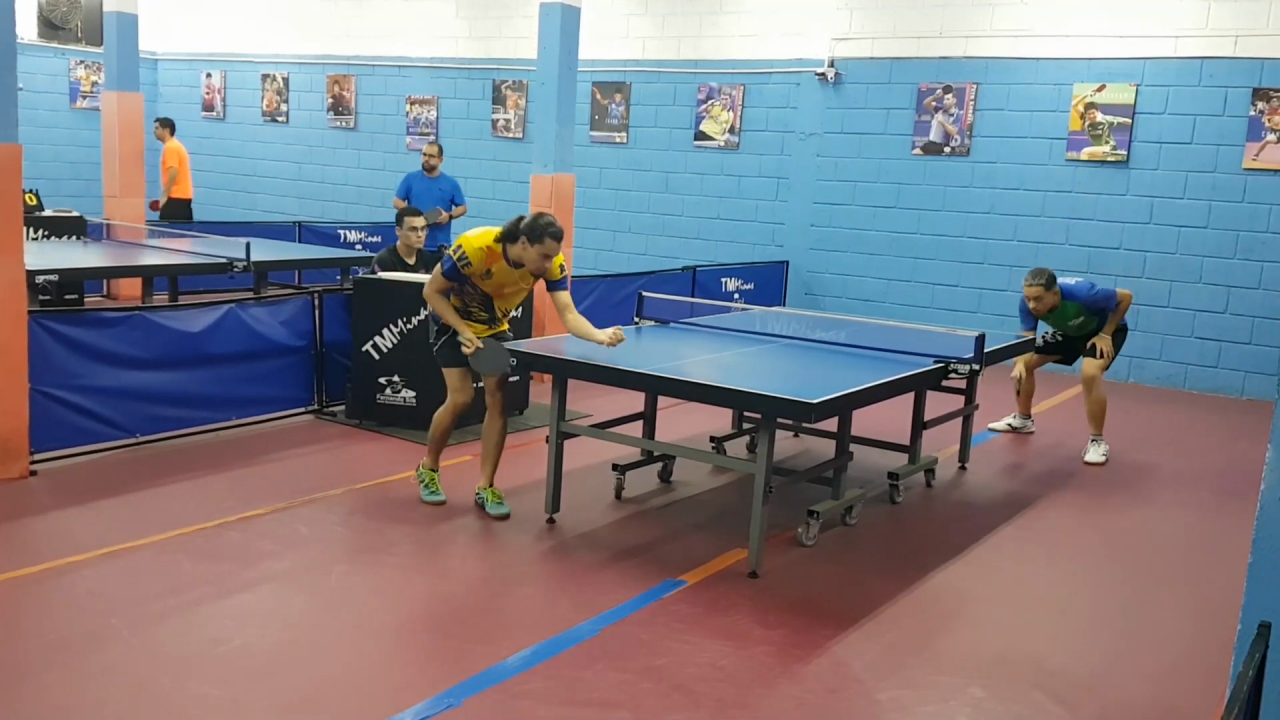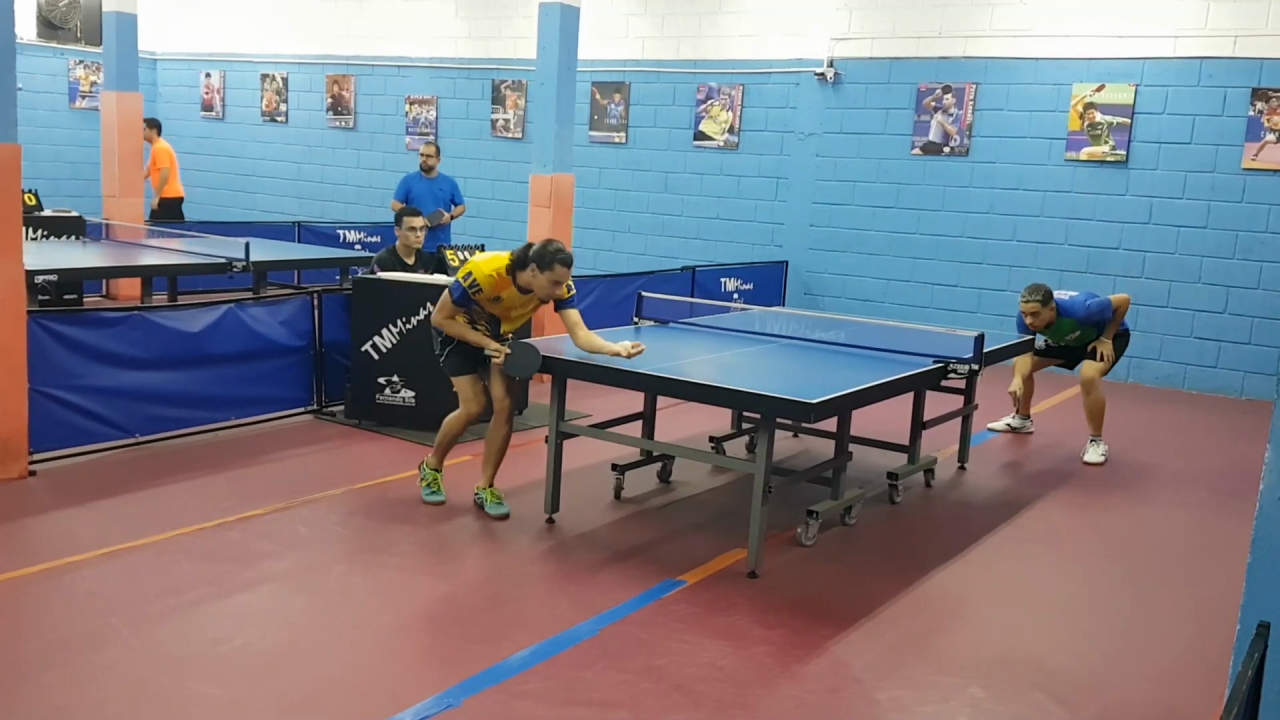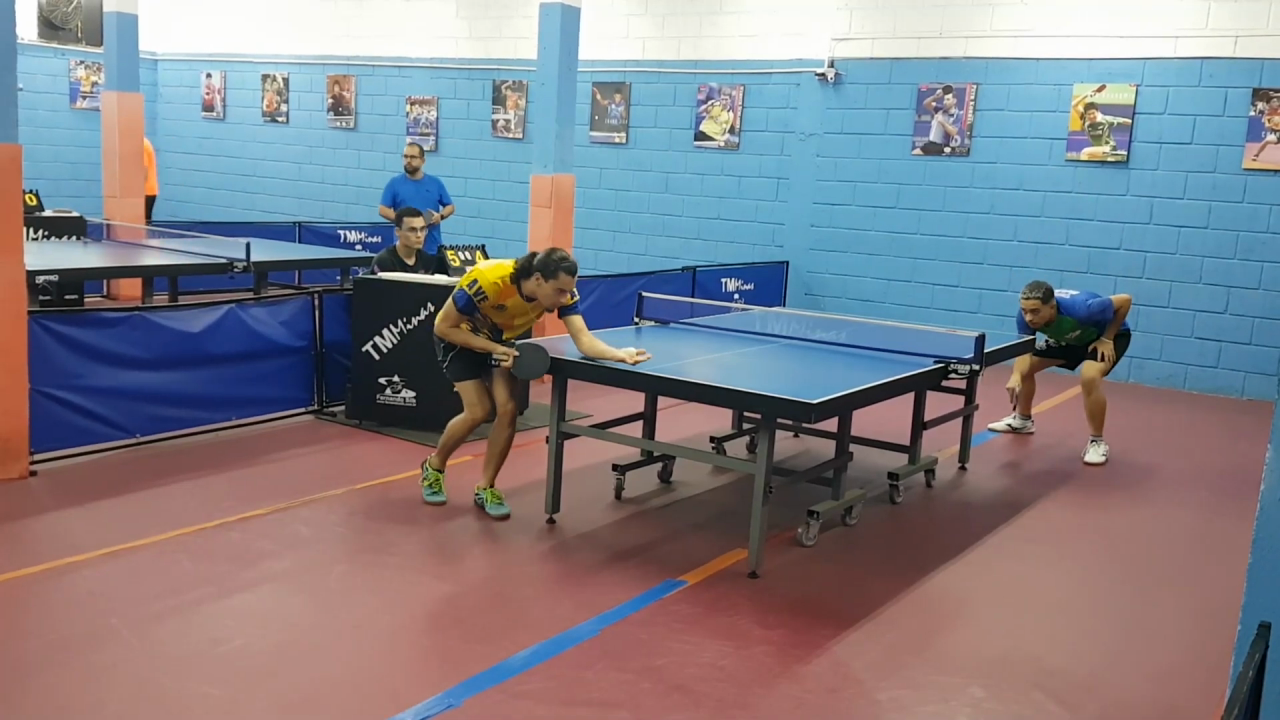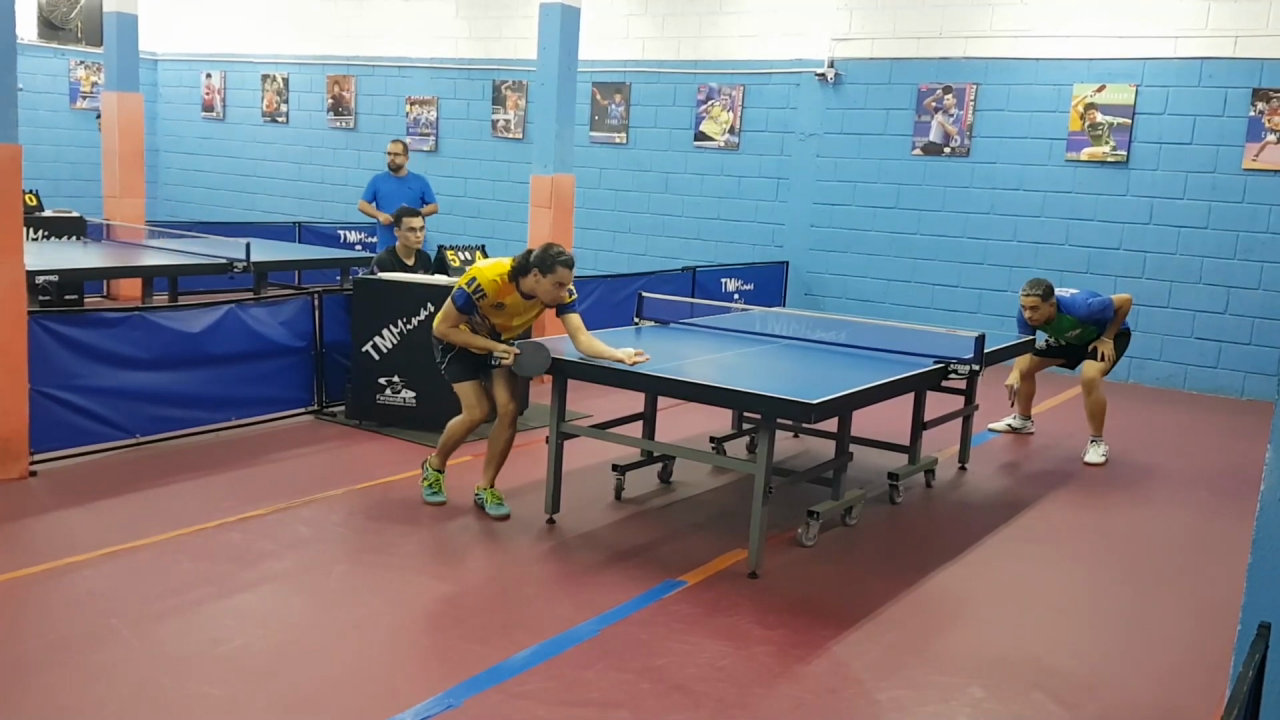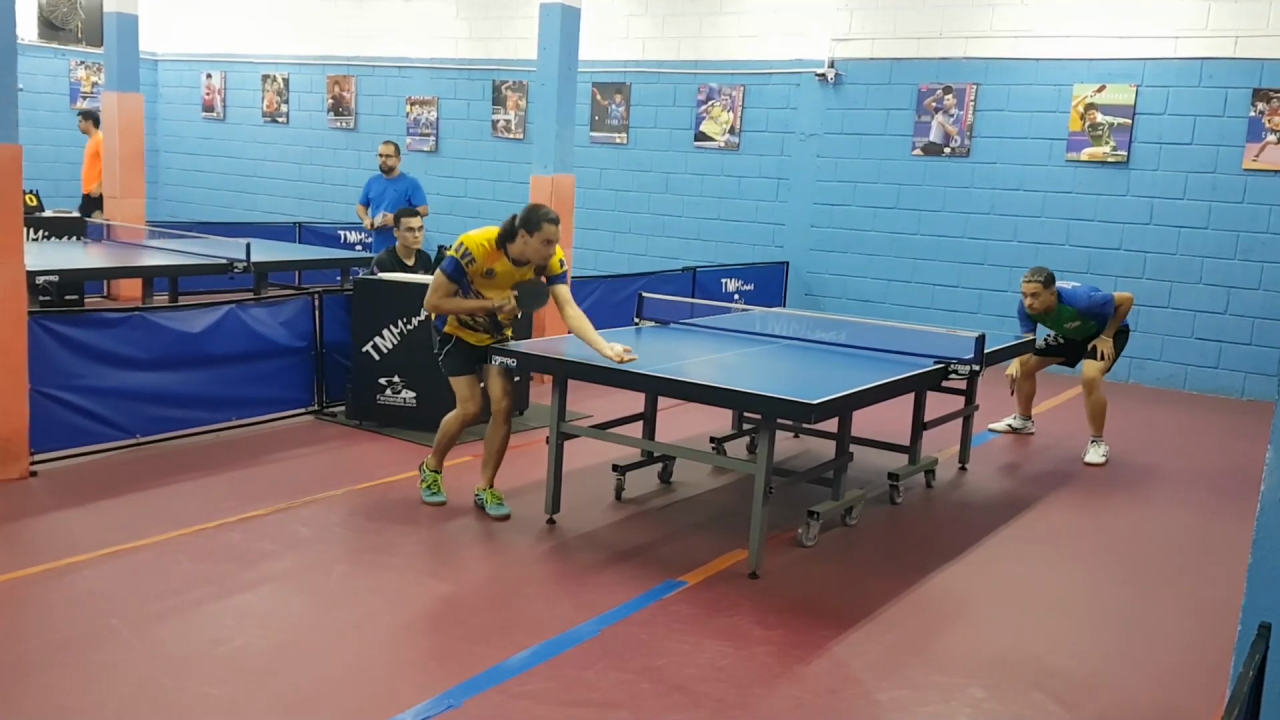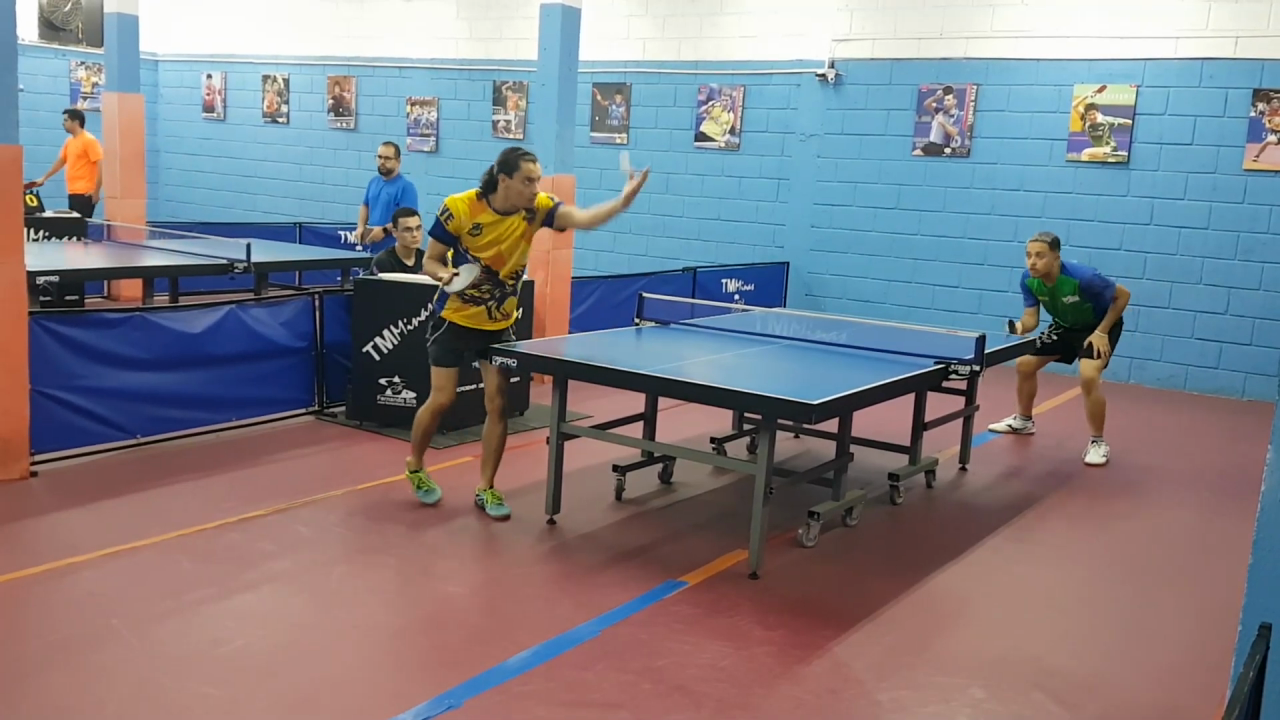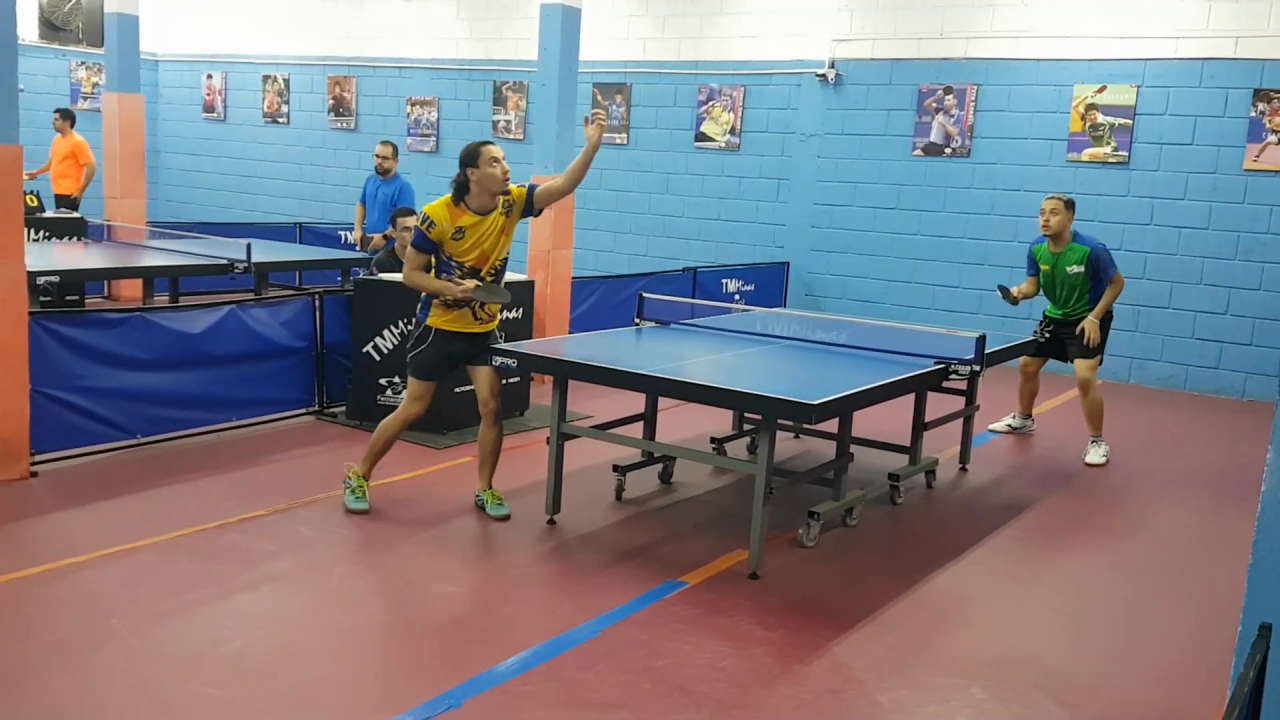
dt=0.3s
person 1, frame 1
left shoulder: (551, 262)
right shoulder: (474, 247)
left elbow: (568, 315)
right elbow: (431, 291)
left wrist: (600, 336)
right wrist: (463, 331)
left hip: (494, 327)
right hip: (453, 322)
left knee: (497, 399)
right knee: (460, 398)
left ankle: (486, 486)
right ankle: (428, 468)
person 1, frame 2
left shoulder: (558, 283)
right shoulder: (483, 272)
left elbow: (579, 333)
right elbow: (440, 317)
left wrist: (614, 348)
right wrist: (486, 344)
left hip: (497, 336)
right hip: (458, 333)
left knee: (504, 406)
right knee: (473, 406)
left ankle: (485, 488)
right ankle: (431, 467)
person 1, frame 3
left shoulder: (562, 291)
right shoulder: (487, 281)
left elbow: (584, 339)
right elbow: (444, 327)
left wrist: (619, 354)
right wrist: (493, 348)
left hip: (499, 342)
right hip: (458, 339)
left knee: (507, 409)
right knee: (478, 411)
left ankle: (485, 488)
right ankle: (433, 467)
person 1, frame 4
left shoulder: (560, 289)
right shoulder: (485, 279)
left elbow: (581, 338)
right elbow: (443, 328)
left wrist: (618, 354)
right wrist: (494, 347)
left hip: (498, 343)
right hip: (457, 341)
left knee: (508, 410)
right knee: (476, 412)
left ankle: (486, 488)
right ankle: (433, 467)
person 1, frame 5
left shoulder: (550, 259)
right shoulder: (474, 247)
left elbow: (569, 310)
right elbow: (433, 302)
left wrist: (603, 347)
right wrist: (489, 305)
left hip: (497, 336)
right hip: (457, 332)
left knee: (503, 406)
right knee: (470, 408)
left ankle: (485, 489)
right ankle: (431, 469)
person 1, frame 6
left shoulder: (538, 207)
right shoulder: (457, 208)
left elbow: (583, 219)
right elbow: (430, 261)
left wrist: (623, 201)
right wrist: (444, 274)
left hip: (499, 324)
right hip: (453, 319)
left knee: (497, 405)
right knee: (441, 399)
left ankle: (486, 489)
right ankle: (415, 467)
person 1, frame 7
left shoulder: (512, 202)
right shoulder: (437, 216)
left elbow: (565, 185)
right elbow: (411, 274)
left wrist: (592, 144)
right wrist: (452, 288)
left hip: (484, 328)
right hip: (438, 327)
left knee: (492, 409)
right knee: (412, 409)
left ankle: (485, 491)
right ankle: (358, 476)
person 2, frame 1
left shoulder: (1083, 295)
right shoulder: (1028, 305)
left elbow: (1126, 297)
left wrist: (1106, 334)
right wrist: (1020, 365)
left hip: (1106, 330)
right hip: (1069, 332)
left knee: (1090, 373)
right knee: (1024, 365)
left ankle: (1097, 441)
right ankle: (1023, 420)
person 2, frame 2
left shoulder: (1079, 310)
right shoulder: (1026, 318)
left elbow: (1124, 300)
right elbow: (1026, 355)
left wrist: (1106, 339)
right wrist: (1017, 380)
left hip: (1110, 335)
right hip: (1069, 338)
left knee: (1089, 376)
right knee: (1020, 367)
left ankle: (1096, 441)
right ankle: (1022, 420)
person 2, frame 3
left shoulder: (1079, 310)
right shoulder: (1026, 315)
left elbow: (1125, 300)
right elbow: (1025, 353)
left wrist: (1107, 339)
right wrist: (1016, 376)
left hip: (1109, 335)
right hip: (1069, 337)
left knee: (1089, 377)
right knee: (1025, 367)
left ankle: (1097, 442)
right ankle: (1023, 420)
person 2, frame 4
left shoulder: (1080, 308)
right shoulder: (1026, 314)
left elbow: (1126, 300)
left wrist: (1107, 338)
right wrist: (1015, 373)
left hip: (1110, 334)
right hip: (1069, 337)
left knee: (1090, 377)
right knee: (1025, 368)
left ankle: (1097, 442)
right ankle: (1023, 420)
person 2, frame 5
left shoulder: (1080, 301)
right shoulder: (1026, 307)
left elbow: (1126, 299)
left wrist: (1106, 336)
right wrist: (1015, 364)
left hip: (1105, 332)
right hip: (1071, 334)
left knee: (1090, 376)
right knee: (1025, 366)
left ankle: (1098, 442)
right ankle: (1023, 421)
person 2, frame 6
left shoulder: (1083, 277)
right shoulder: (1029, 280)
left elbow: (1123, 295)
right elbow: (1031, 318)
left wrist: (1101, 332)
right wrist: (1021, 327)
left hip: (1100, 326)
right hip: (1065, 325)
left knee: (1088, 376)
right knee: (1024, 364)
left ankle: (1098, 442)
right ankle: (1024, 420)
person 2, frame 7
left shoulder: (1092, 250)
right shoulder: (1037, 248)
left elbow: (1117, 283)
right elbow: (1033, 284)
left wrist: (1094, 317)
right wrist: (1020, 292)
left hip: (1088, 321)
right hip: (1054, 317)
left knee: (1085, 378)
right knee: (1027, 366)
left ankle: (1098, 442)
right ankle: (1023, 419)
